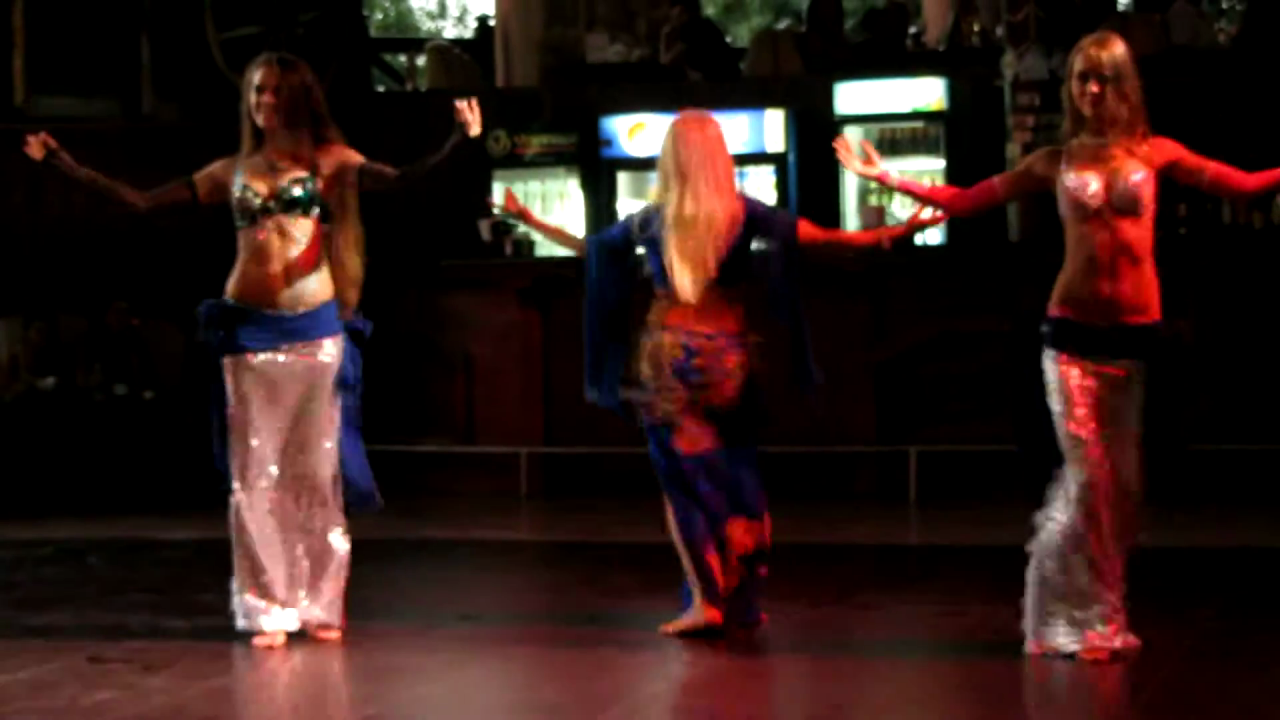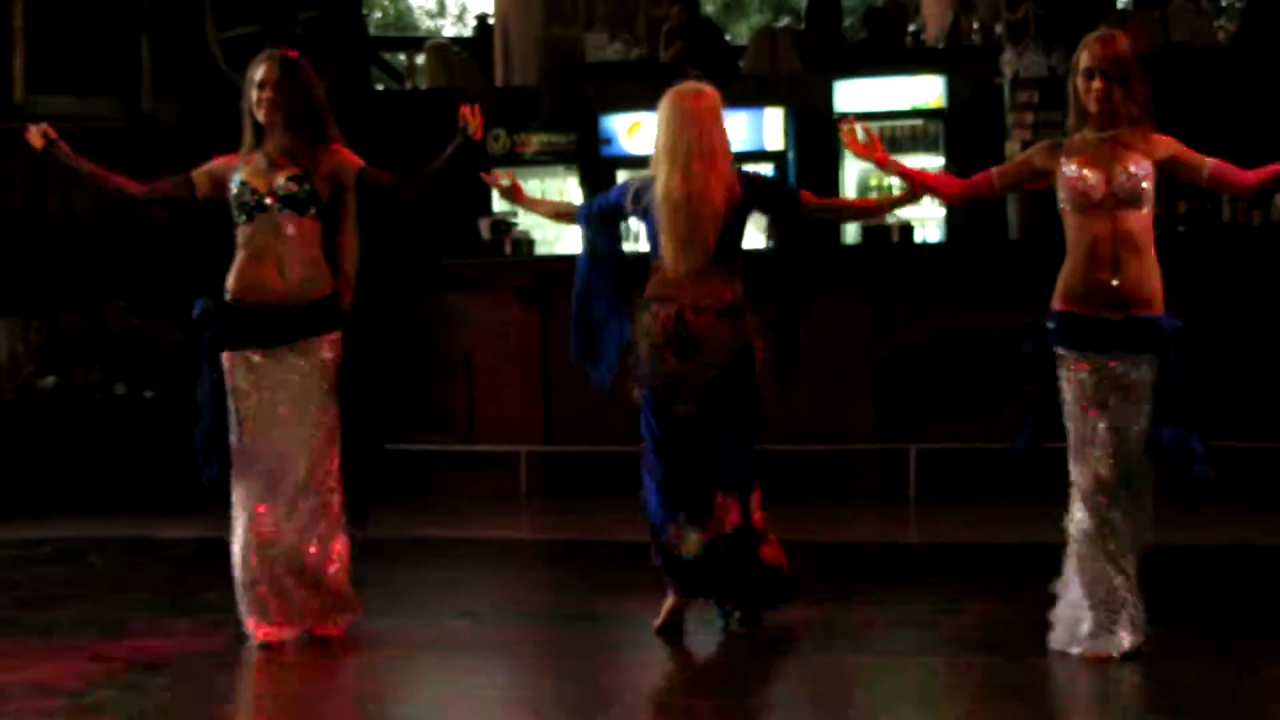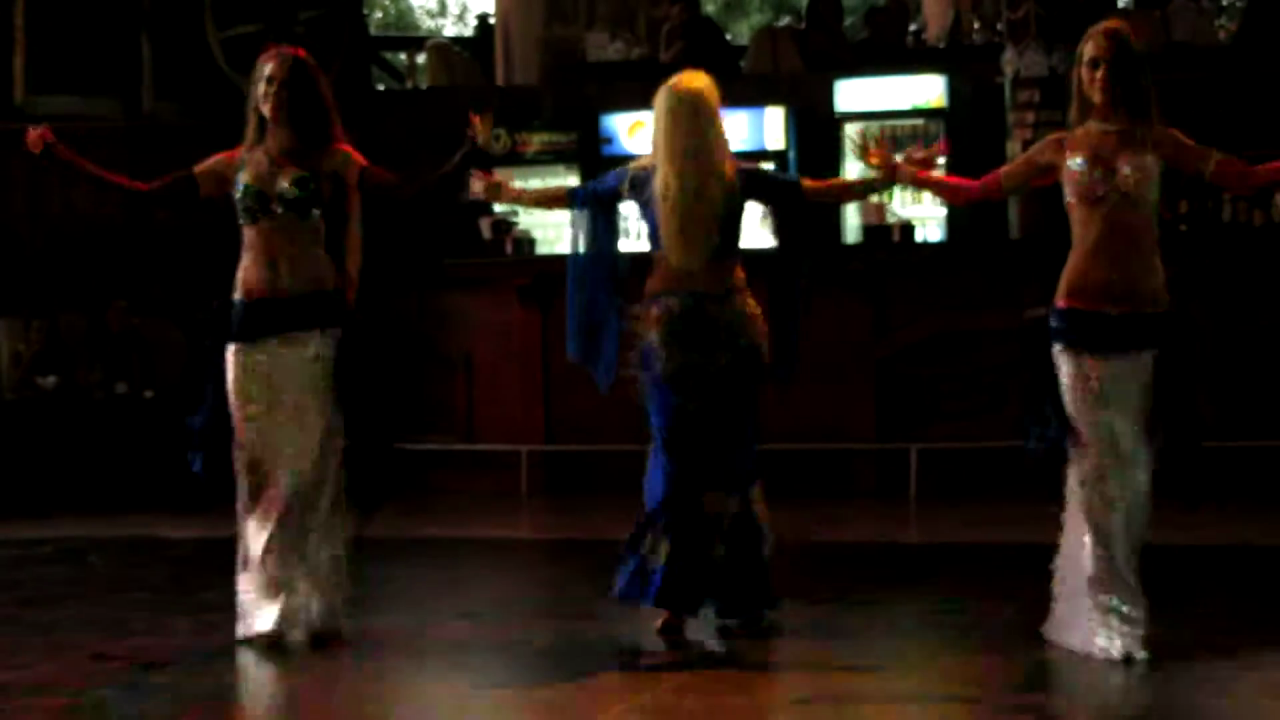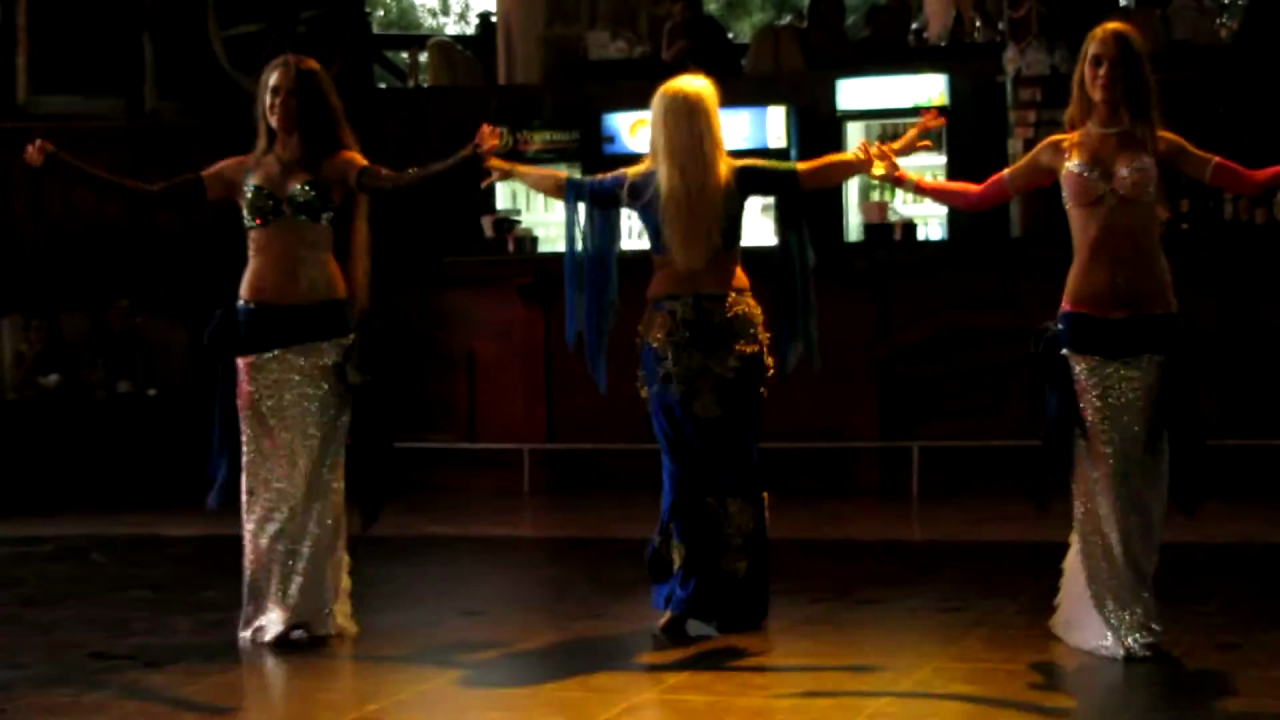
dt=0.2s
person 1, frame 1
left shoulder: (1154, 152)
right shoulder: (1053, 161)
right elbow: (963, 201)
right wrist: (884, 176)
left hip: (1137, 335)
right hip: (1073, 334)
left knee: (1123, 480)
right knee: (1086, 477)
left ankle: (1102, 614)
right ankle: (1075, 619)
person 1, frame 2
left shoulder: (1155, 147)
right shoulder: (1054, 154)
right elbow: (964, 190)
right wrist: (890, 164)
left hip: (1145, 326)
right hip: (1079, 325)
left knee: (1132, 473)
right knee: (1096, 471)
left ankle: (1116, 613)
right ankle: (1099, 620)
person 1, frame 3
left shoulder: (1159, 143)
right shoulder: (1059, 148)
right elbow: (975, 191)
right wrist: (902, 172)
left hip: (1145, 320)
right hip: (1081, 319)
left knee: (1133, 466)
right knee: (1097, 465)
left ankle: (1117, 608)
right ankle: (1105, 618)
person 1, frame 4
left shoulder: (1159, 146)
right shoulder: (1059, 150)
right elbow: (979, 197)
right wrist: (903, 178)
left hip: (1153, 321)
right hip: (1087, 323)
left knee: (1144, 468)
right knee: (1102, 469)
left ankle: (1130, 610)
right ankle: (1110, 618)
person 2, frame 1
left shoulder: (330, 160)
right shoulder: (232, 170)
left elbow: (404, 181)
right elbow: (144, 201)
left wrist: (462, 142)
right wrist: (63, 162)
left hip: (314, 326)
right hip: (247, 328)
left knee: (315, 466)
right knee: (257, 469)
left ankle: (321, 605)
right ankle: (270, 607)
person 2, frame 2
left shoulder: (329, 160)
right shoulder: (230, 168)
left elbow: (405, 190)
right elbow: (144, 196)
left wrist: (461, 145)
right wrist: (62, 154)
left hip: (312, 324)
right hip: (245, 325)
left knee: (311, 463)
right knee: (257, 467)
left ankle: (324, 605)
right ankle: (269, 608)
person 2, frame 3
left shoulder: (332, 159)
right shoulder: (233, 164)
left elbow: (406, 188)
right elbow: (147, 193)
right wrist: (61, 154)
left hip: (313, 318)
right hip: (252, 321)
left knee: (309, 457)
right knee: (258, 462)
left ankle: (313, 606)
right ankle: (266, 605)
person 2, frame 4
left shoulder: (338, 164)
right shoulder: (243, 170)
left elbow: (403, 182)
right elbow: (155, 195)
left wrist: (470, 154)
right wrist: (65, 164)
left hip: (325, 325)
right hip: (263, 325)
left knee: (319, 466)
right knee: (269, 468)
left ankle: (320, 605)
right ankle: (273, 608)
person 3, frame 1
left shoulder: (650, 219)
right shoulder: (743, 212)
left elbow: (585, 247)
right elbow: (825, 240)
left wrist: (529, 220)
right wrist: (901, 230)
left hip: (668, 355)
right hip: (729, 355)
left knee: (683, 481)
right knee: (737, 478)
left ankle: (706, 600)
right ankle: (740, 599)
person 3, frame 2
left shoulder: (645, 189)
right shoulder: (740, 186)
left elbow: (578, 213)
right elbow: (826, 210)
left wrist: (519, 199)
right wrist: (898, 200)
left hip: (661, 329)
right hip: (724, 328)
left knee: (670, 461)
right knee: (730, 459)
left ankle: (682, 580)
right ankle: (744, 592)
person 3, frame 3
left shoulder: (642, 177)
right shoulder: (734, 176)
left elbow: (567, 196)
right elbow: (820, 195)
left wrist: (500, 192)
left hip: (665, 323)
right hip: (728, 321)
left knee: (676, 456)
right knee: (731, 457)
left ankle: (676, 598)
right ankle: (739, 599)
person 3, frame 4
left shoulder: (639, 184)
right shoulder: (734, 177)
left elbow: (566, 186)
right elbow: (816, 175)
left wrist: (505, 170)
right wrist: (892, 152)
left hip: (669, 326)
right hip: (732, 323)
left knee: (685, 464)
right knee: (735, 462)
left ankle: (689, 598)
right ankle: (740, 602)
